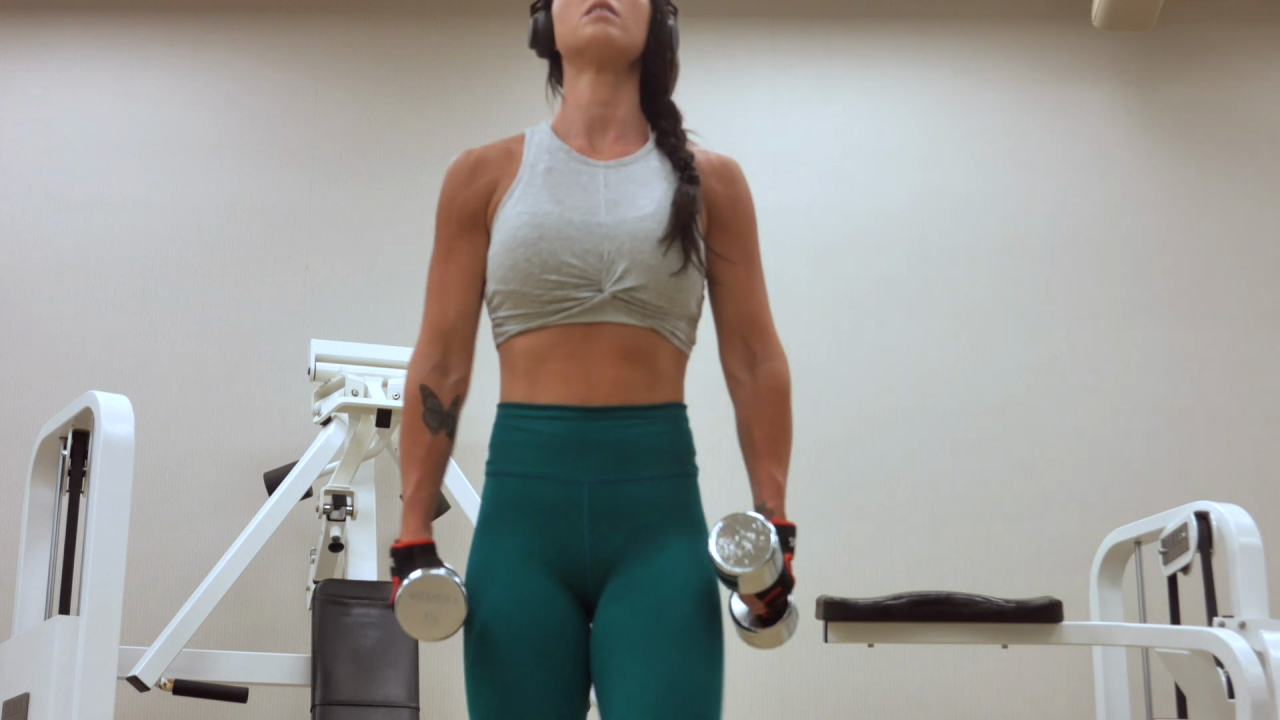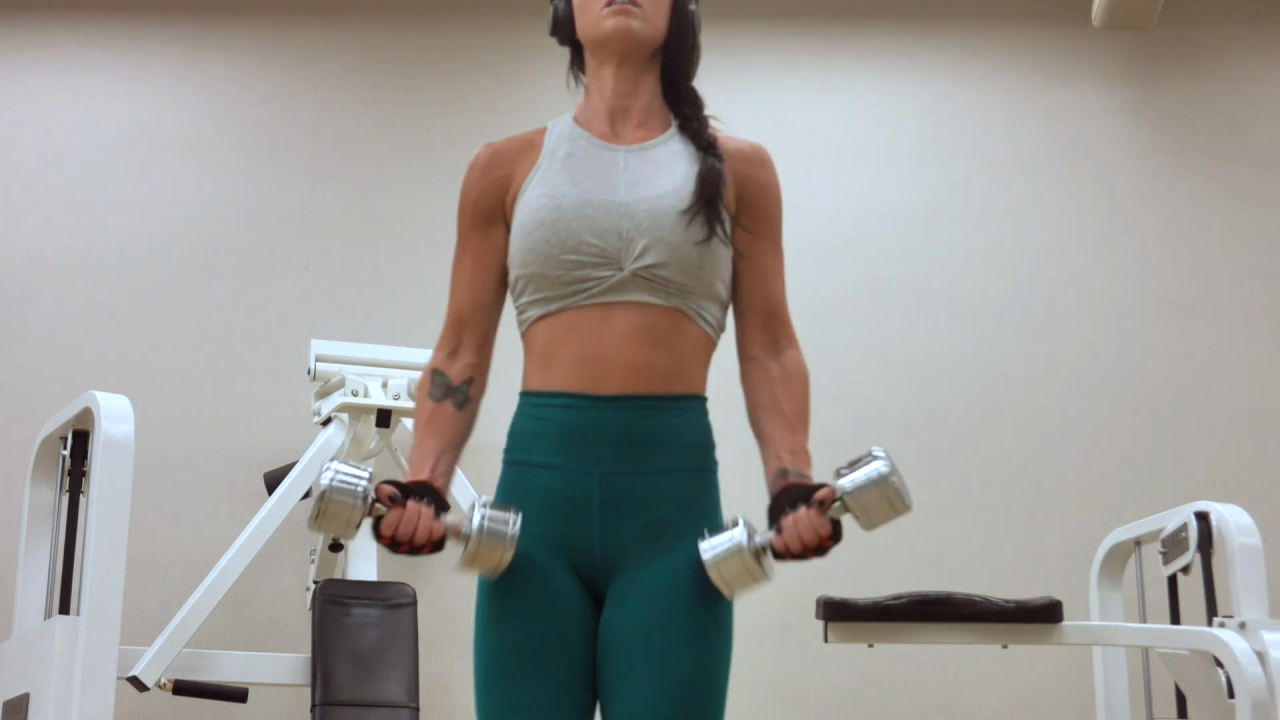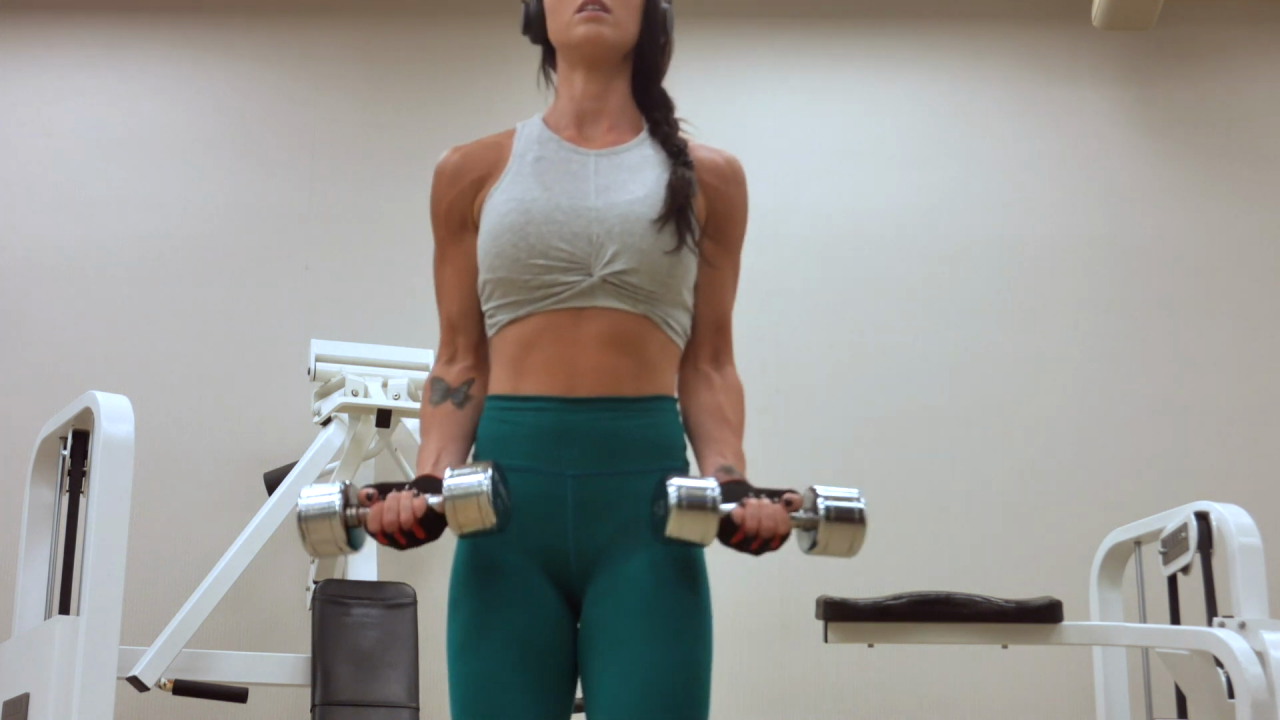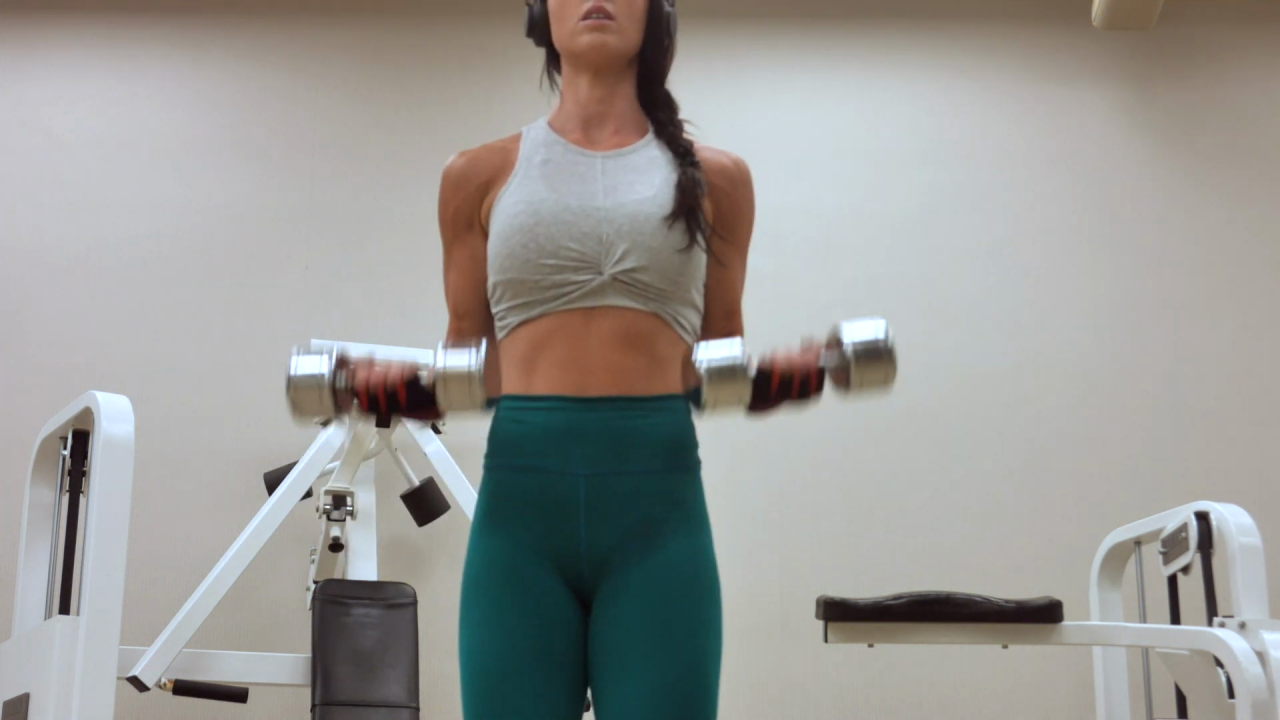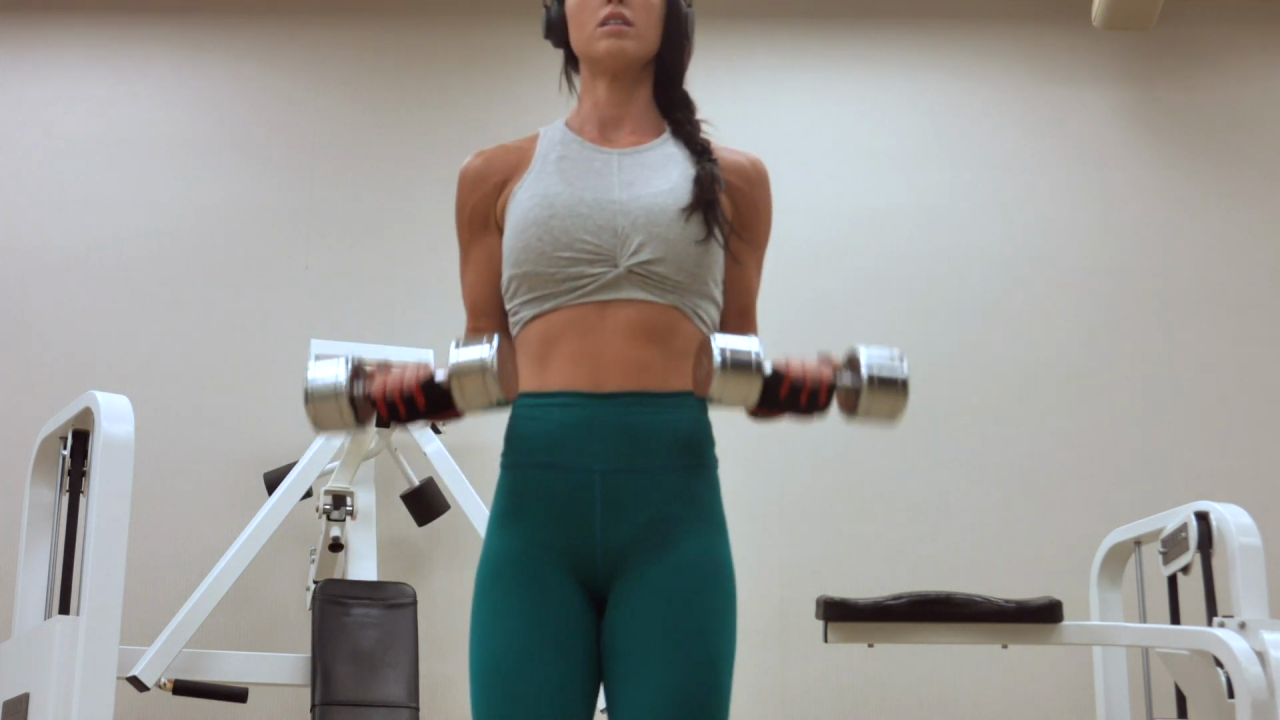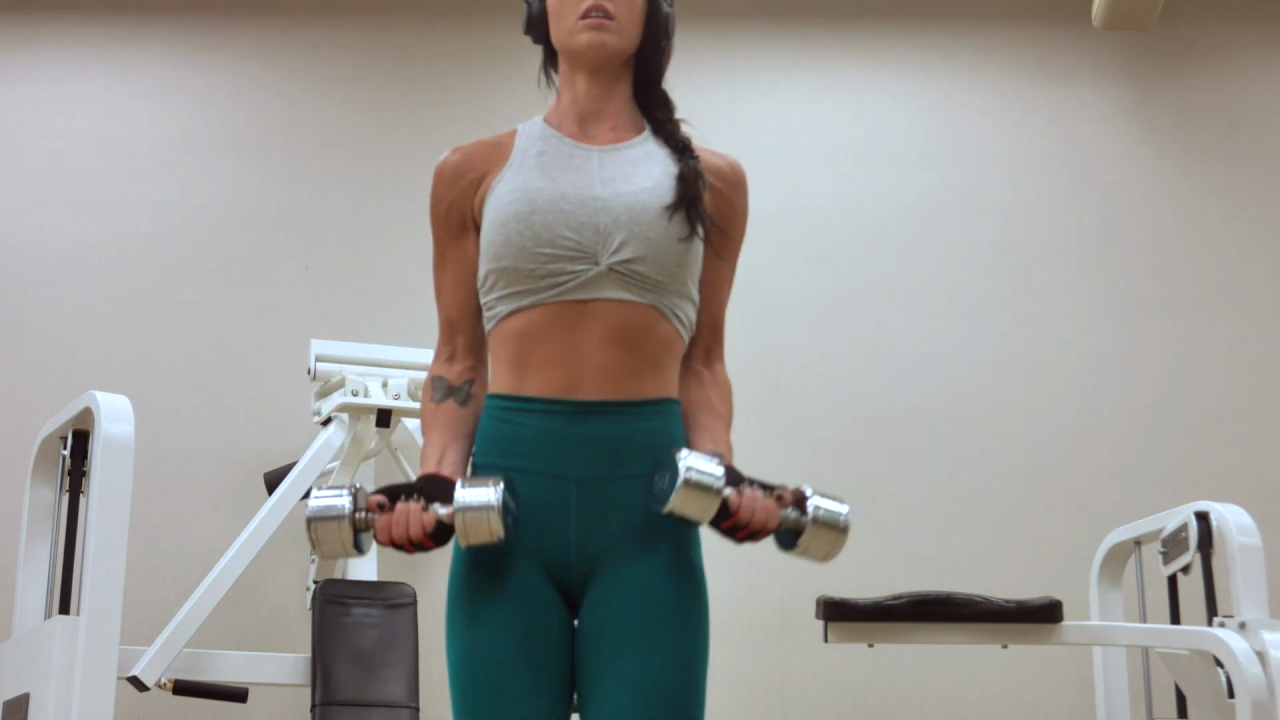
dt=0.5s
person 1, frame 1
left shoulder: (709, 182)
right shoulder: (484, 176)
left elbow: (754, 360)
right elbow: (441, 363)
left wrist: (772, 522)
right wrist: (415, 533)
left hip: (657, 506)
right hip: (523, 506)
person 1, frame 2
left shoulder: (736, 168)
right shoulder: (504, 169)
left elbow: (769, 349)
right elbow: (462, 352)
left wrist: (789, 484)
right wrist: (425, 484)
left hip: (673, 492)
right hip: (538, 485)
person 1, frame 3
left shoulder: (708, 177)
right shoulder: (472, 172)
left elbow: (707, 365)
right elbow: (461, 360)
left wrist: (731, 483)
right wrist: (428, 482)
left hip: (644, 498)
right hip: (510, 495)
person 1, frame 4
left shoulder: (714, 178)
right shoulder: (480, 175)
right elbow: (472, 355)
left wrist: (763, 381)
right wrist: (420, 385)
left hip: (658, 500)
right hip: (522, 497)
person 1, frame 5
left shoulder: (731, 177)
right shoulder: (496, 175)
left wrist: (773, 385)
right wrist: (438, 387)
left hip: (673, 497)
right hip: (537, 493)
person 1, frame 6
left shoulder: (711, 179)
right shoulder: (472, 172)
left elbow: (701, 361)
right elbow: (459, 357)
right wrist: (435, 481)
left hip: (645, 500)
right hip: (510, 488)
